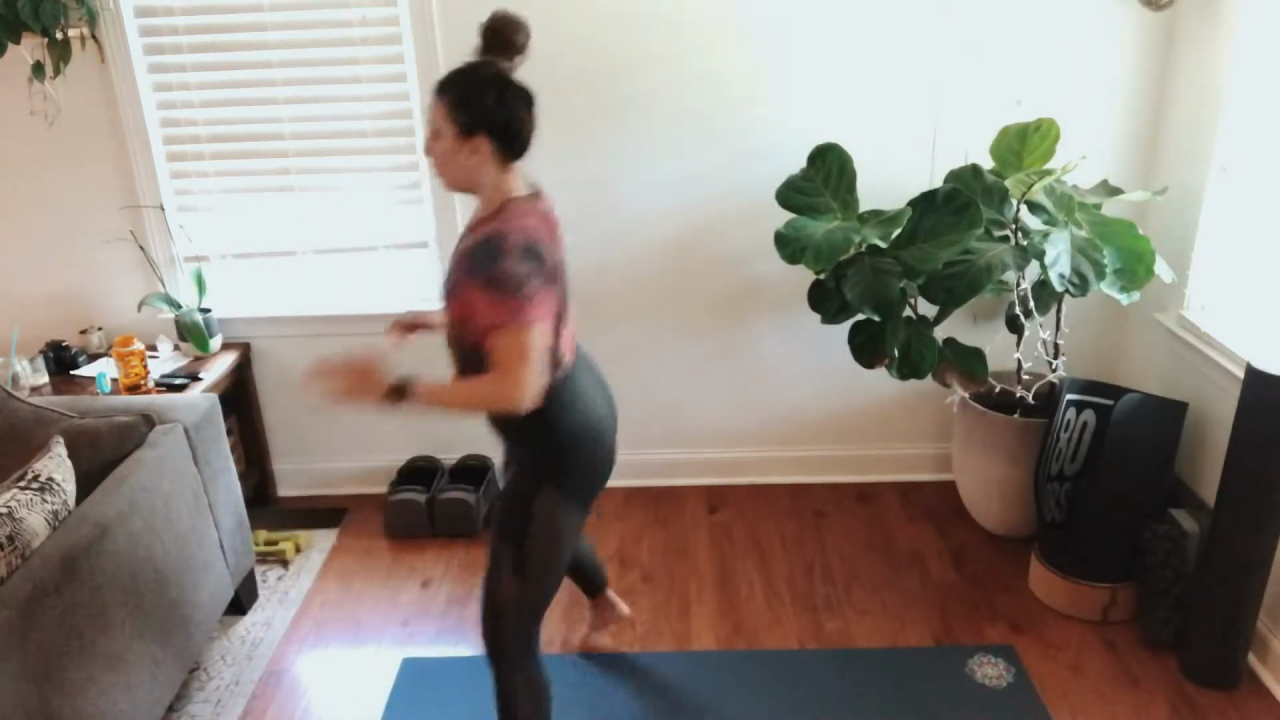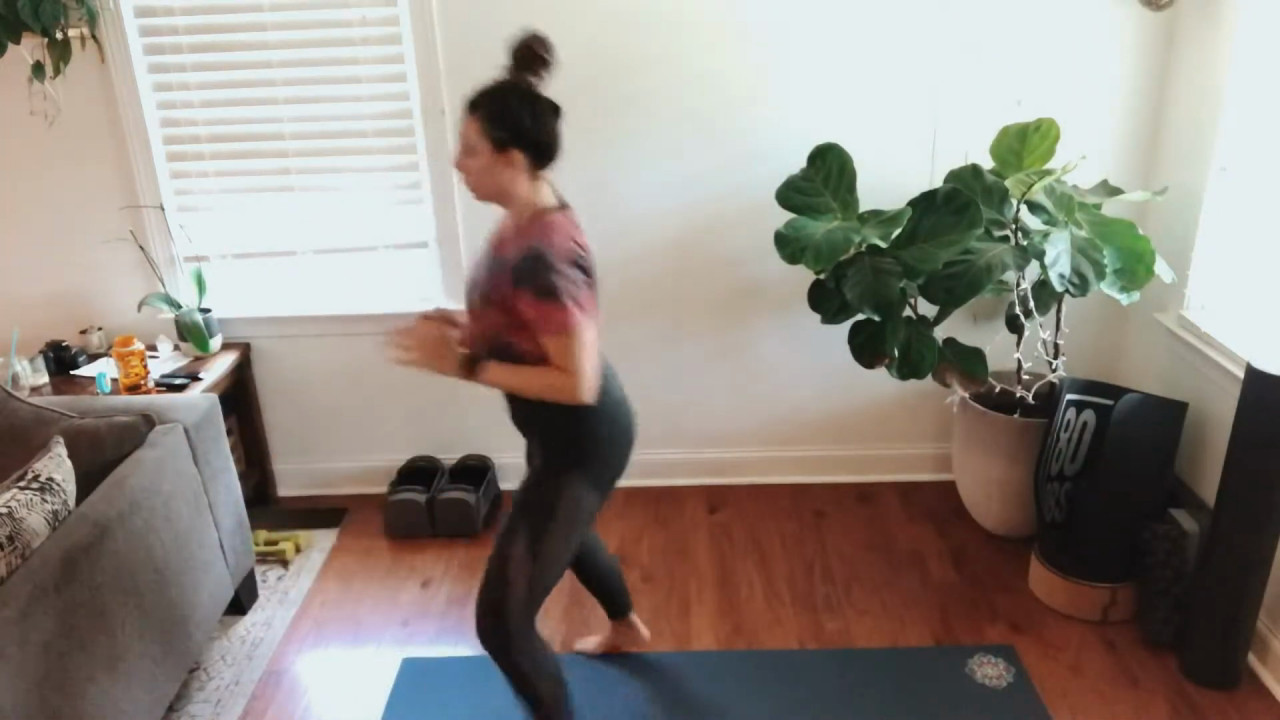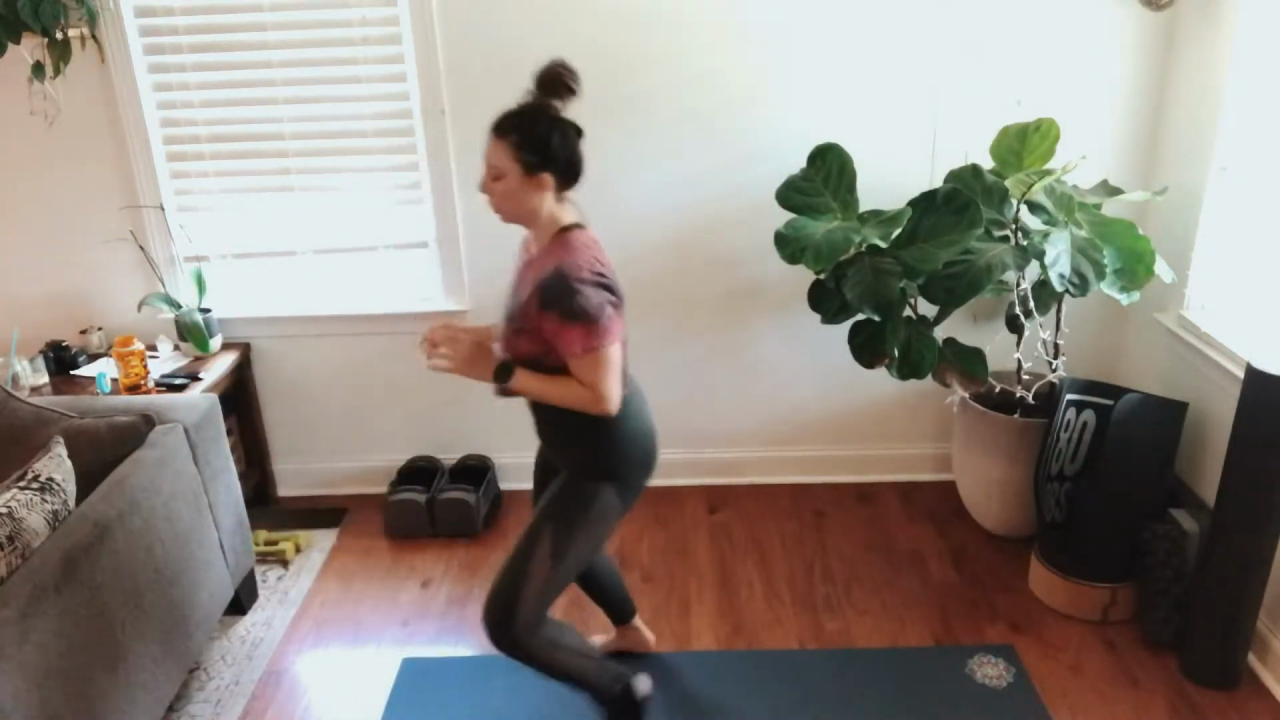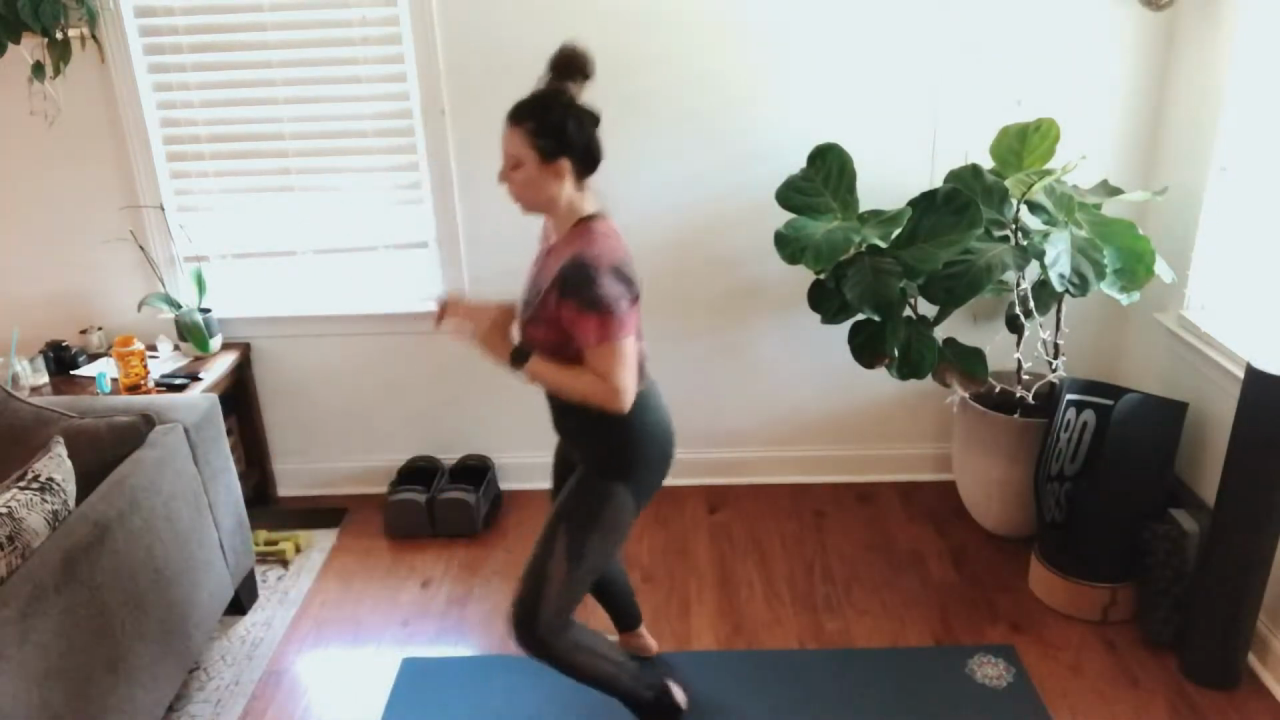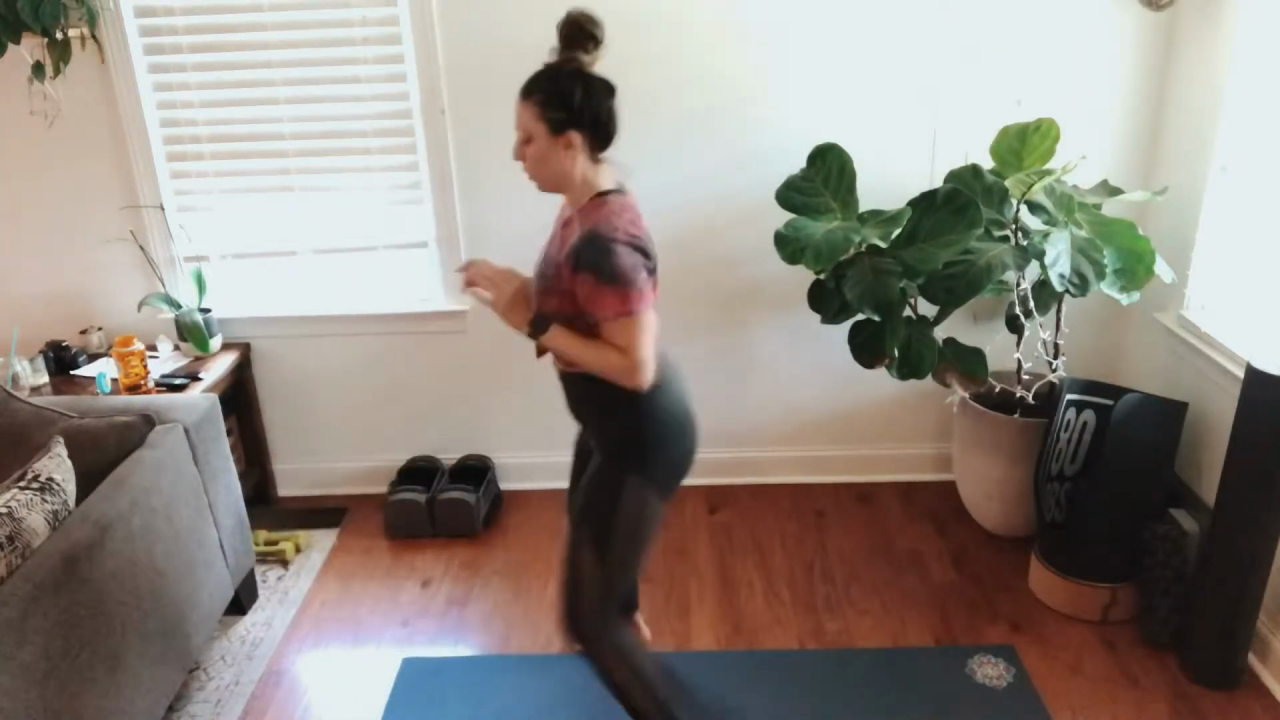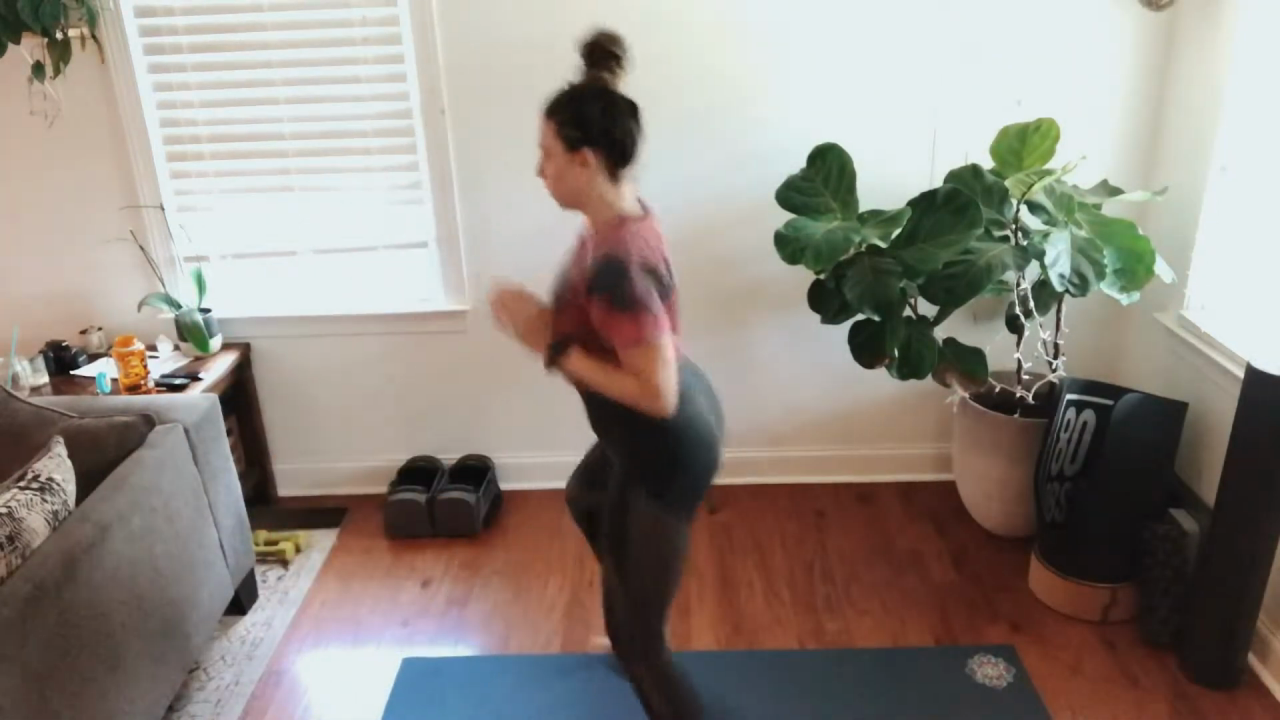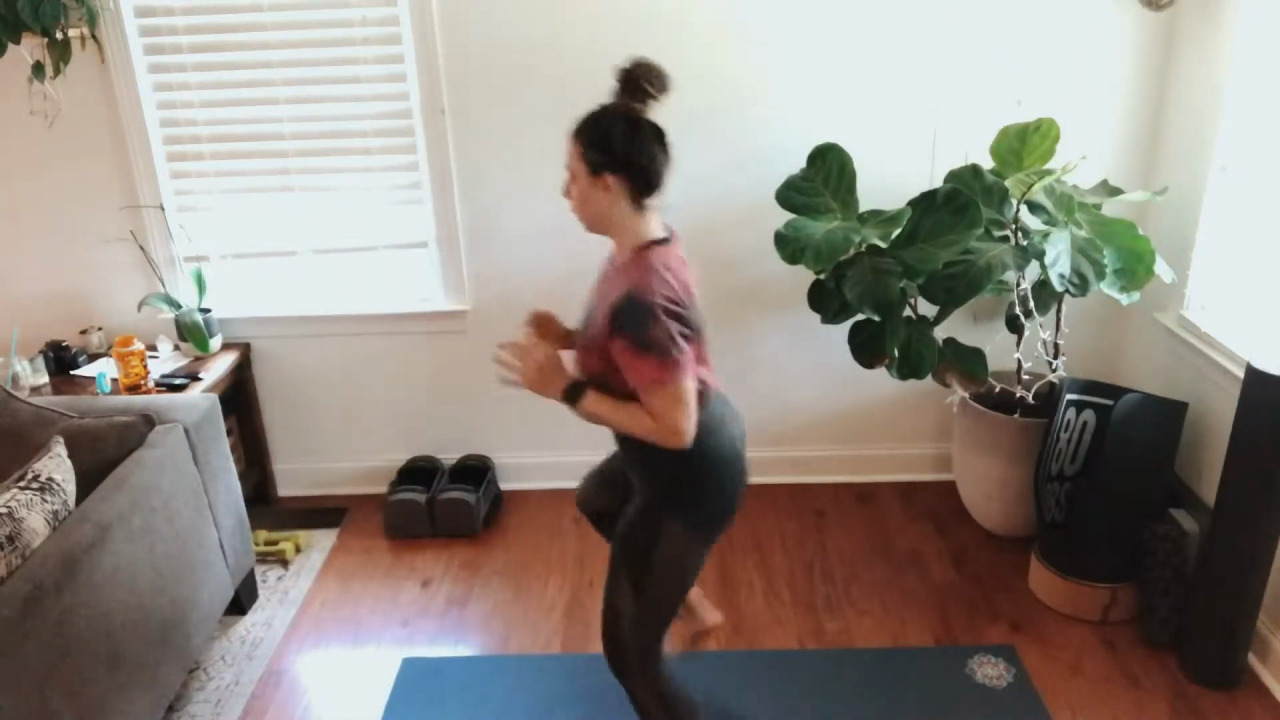
dt=0.1s
person 1, frame 1
left shoulder: (503, 246)
right shoulder: (527, 207)
left elbow: (518, 391)
left wrist: (394, 388)
right wrist: (442, 320)
left hip: (555, 439)
right hip: (578, 408)
left knee: (508, 637)
right knee: (527, 514)
right ankle: (606, 602)
person 1, frame 2
left shoulder: (544, 254)
right shoulder: (524, 218)
left elbow: (576, 382)
left wrist: (464, 364)
right wrist: (458, 325)
left hip: (581, 441)
right hip: (555, 429)
left knee: (501, 621)
right knee: (559, 533)
right ankle: (627, 627)
person 1, frame 3
left shoulder: (570, 277)
right shoulder: (547, 239)
left elbow: (603, 396)
left wrist: (496, 372)
right wrist: (485, 337)
left hip: (607, 454)
right hip: (573, 441)
left knee: (510, 620)
right knee: (566, 546)
right ankle: (631, 629)
person 1, frame 4
left shoulder: (588, 266)
right shoulder: (568, 230)
left elbow: (614, 392)
left wrist: (512, 354)
right wrist: (500, 321)
left hip: (621, 449)
right hip: (590, 437)
left knee: (534, 622)
right knee: (572, 551)
right ankle: (633, 636)
person 1, frame 5
left shoulder: (605, 239)
right shoulder: (587, 206)
left elbow: (636, 368)
left wrist: (533, 324)
right wrist: (521, 293)
left hip: (643, 436)
right hip: (612, 424)
left knee: (592, 624)
right knee: (591, 530)
right ankle: (629, 625)
person 1, frame 6
left shoulder: (619, 264)
right shoulder: (617, 222)
left elbow: (656, 397)
left wrist: (549, 345)
right wrist: (546, 318)
left hip: (666, 455)
right hip: (645, 440)
left knee: (633, 638)
right knee: (584, 504)
right ankle: (650, 585)
person 1, frame 7
left shoulder: (643, 296)
right shoulder: (643, 247)
left elbow: (674, 431)
left wrist: (566, 389)
right wrist: (572, 340)
left hip: (693, 476)
right hip: (678, 457)
left knee: (628, 650)
right knee: (595, 499)
right ankle: (688, 598)
